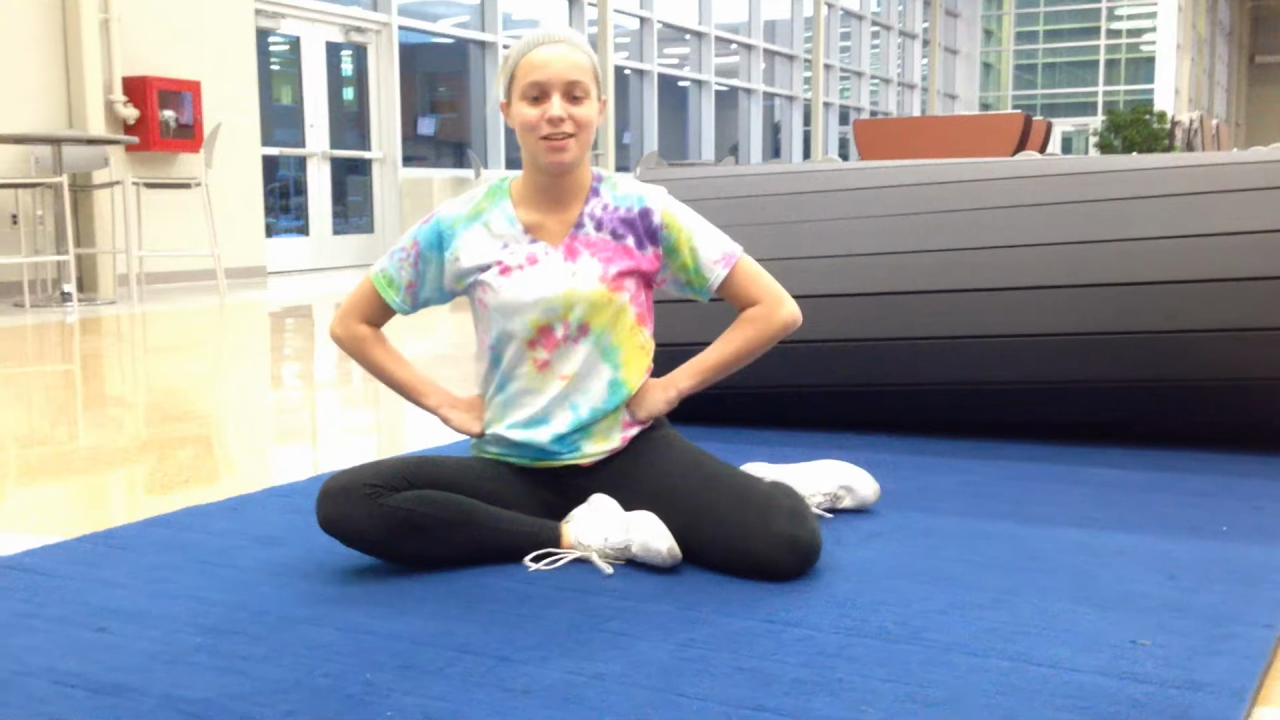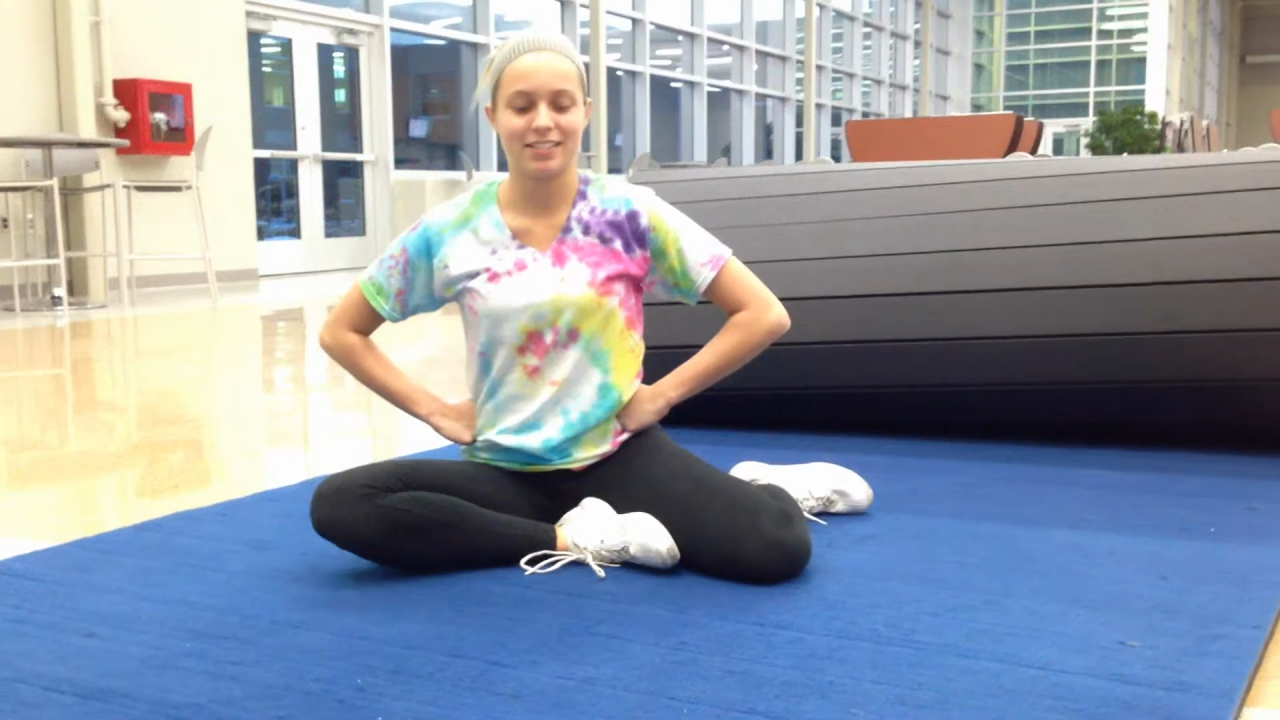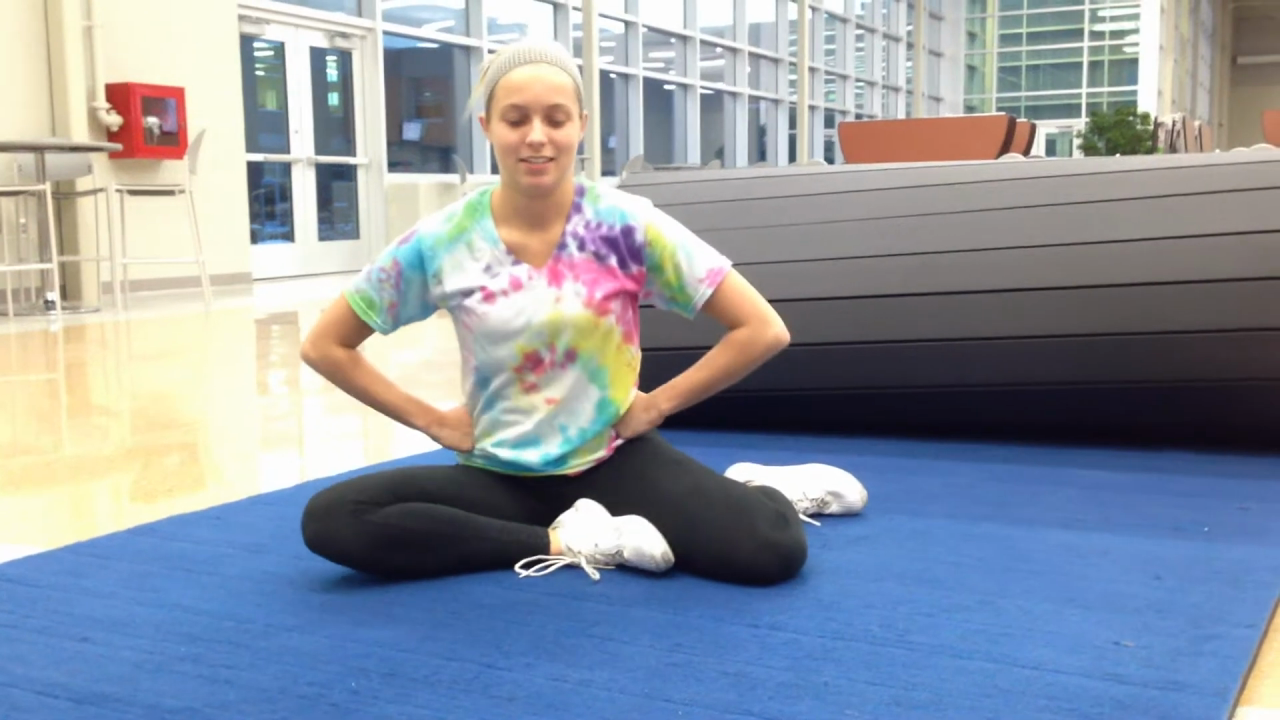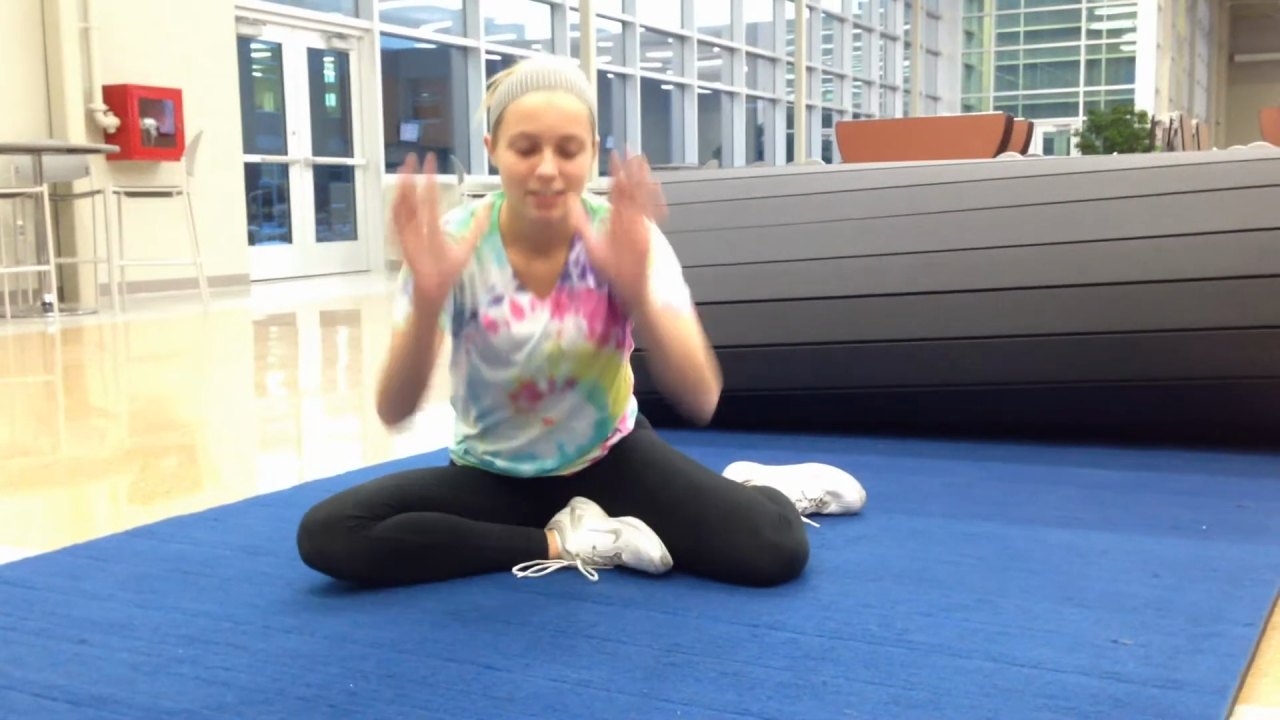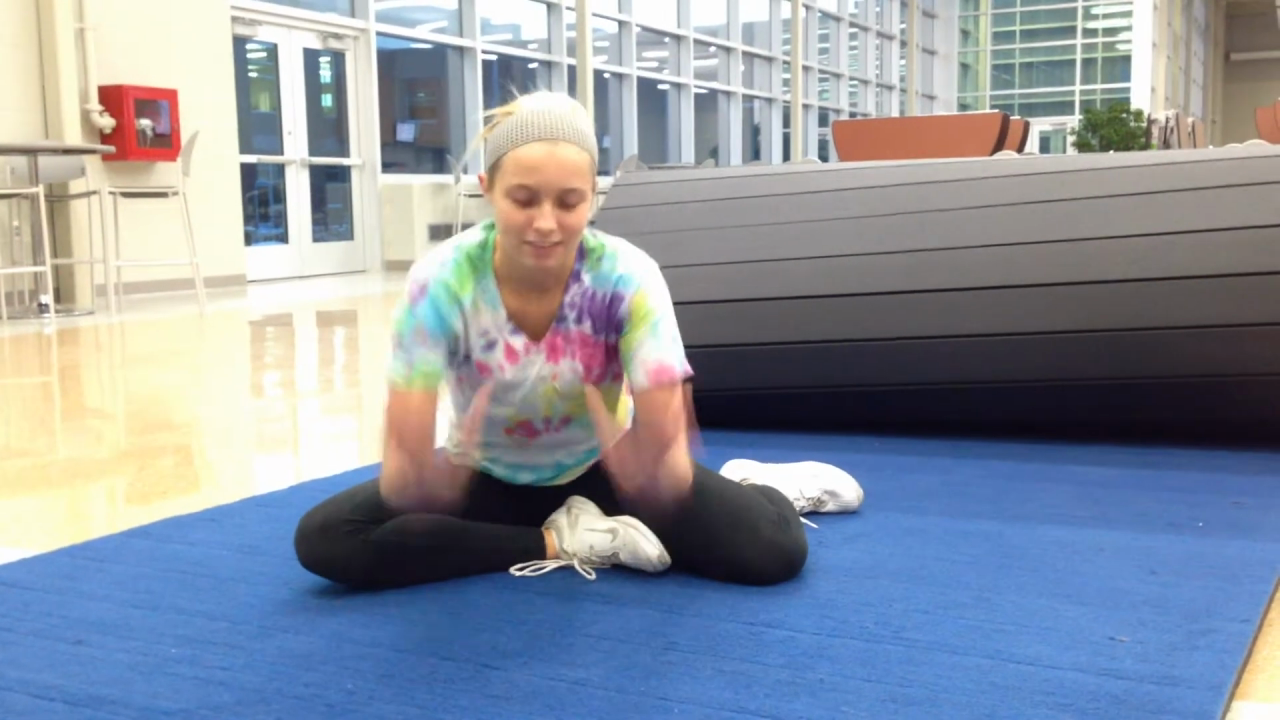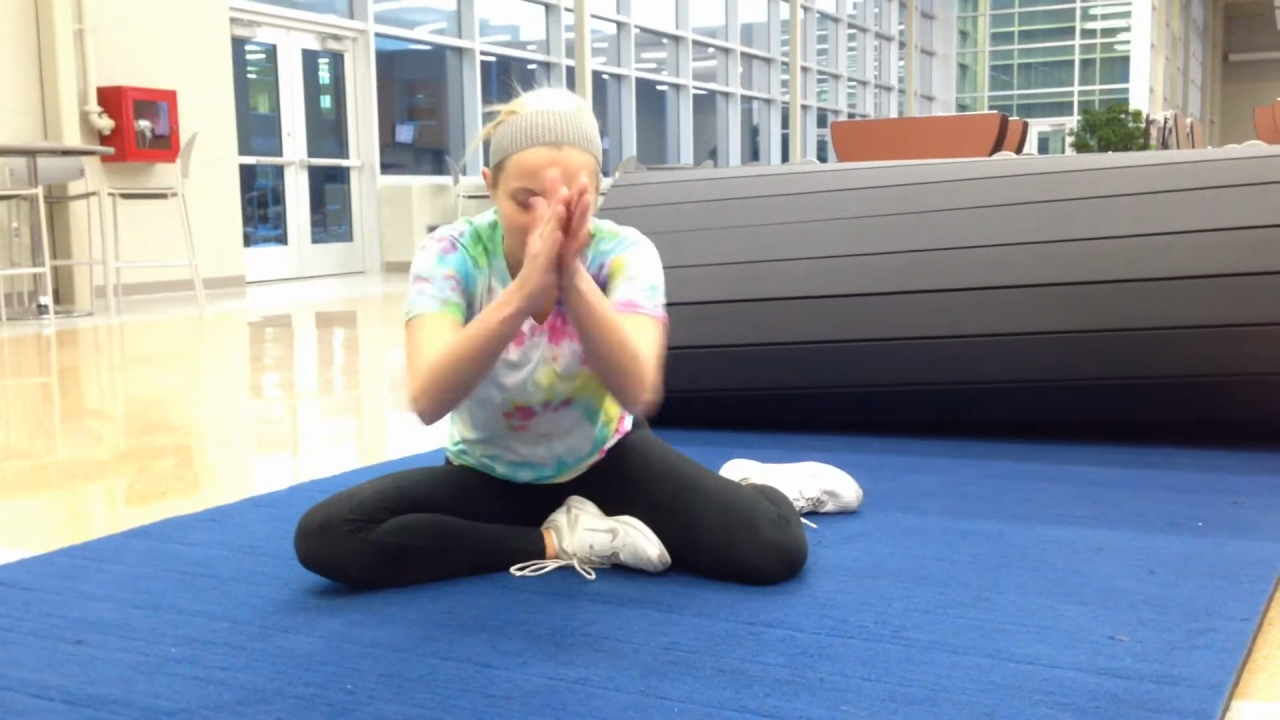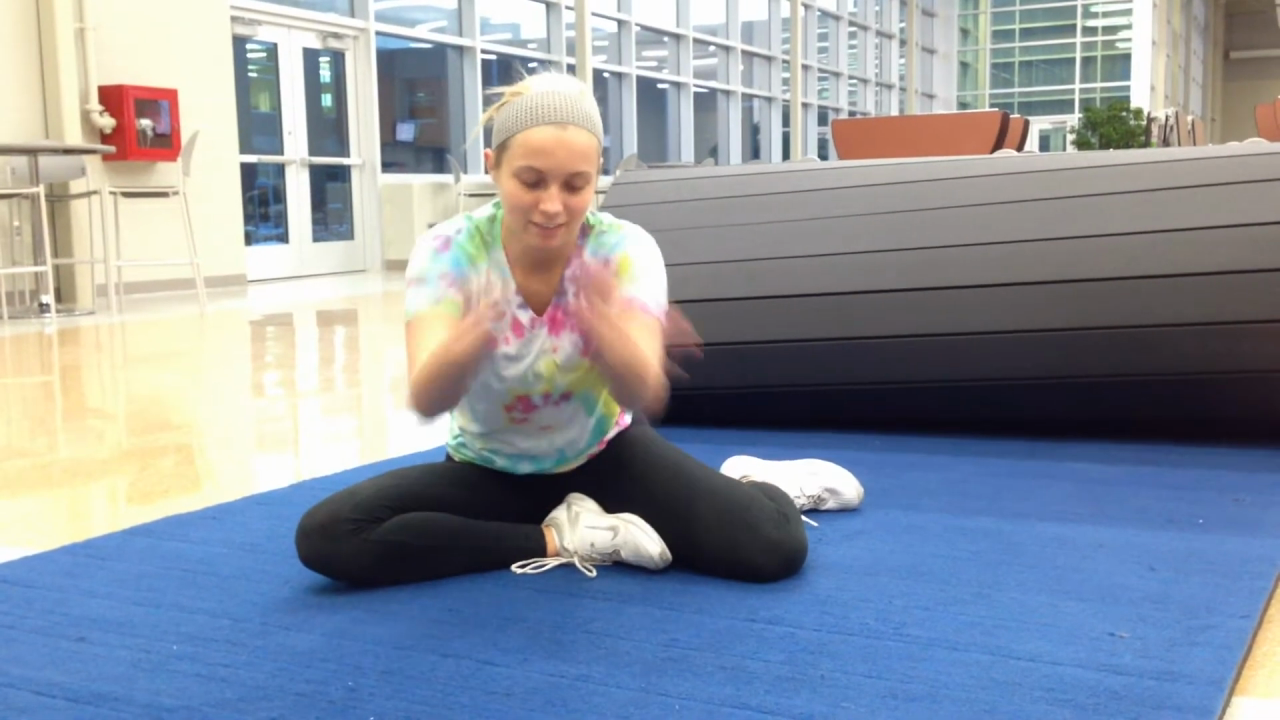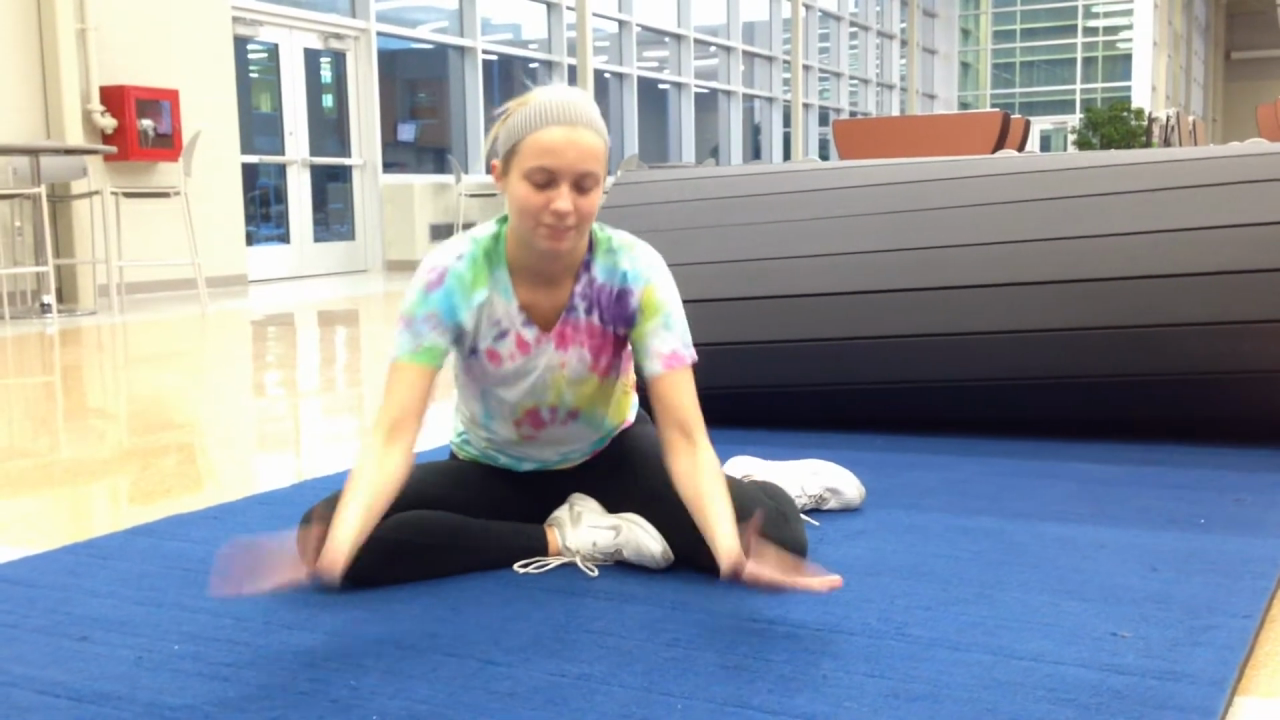
dt=0.4s
person 1, frame 1
left shoulder: (644, 214)
right shoulder: (459, 226)
left elbow: (776, 310)
right elbow: (351, 324)
left wrist: (670, 387)
right wrist: (443, 402)
left hip: (627, 451)
right hip: (511, 466)
left knee: (790, 542)
right knee: (344, 505)
right ankle: (577, 537)
person 1, frame 2
left shoulder: (631, 216)
right shoulder: (448, 233)
left elbow: (763, 314)
right elbow: (340, 333)
left wrist: (659, 396)
right wrist: (437, 411)
left hip: (618, 456)
right hip: (503, 472)
left knee: (778, 547)
right knee: (339, 505)
left ankle: (765, 486)
right ankle: (573, 539)
person 1, frame 3
left shoulder: (629, 226)
right shoulder: (438, 244)
left elbow: (763, 331)
right elbow: (325, 346)
left wrist: (653, 402)
right wrist: (436, 420)
left hip: (611, 462)
right hip: (497, 476)
left knee: (774, 547)
right knee: (329, 521)
left ankle: (756, 487)
right ankle: (566, 542)
person 1, frame 4
left shoulder: (627, 240)
right shoulder: (452, 245)
left elbow: (701, 398)
right elbow: (393, 410)
left wrist: (636, 289)
right wrist: (427, 299)
left hip: (607, 461)
right hip: (489, 476)
left knee: (777, 548)
right knee: (326, 536)
left ankle: (756, 485)
right ankle: (565, 542)
person 1, frame 5
left shoulder: (628, 280)
right shoulder: (442, 283)
left elbow: (670, 436)
right elbow: (403, 446)
left wrist: (662, 472)
right wrist: (417, 479)
left hip: (602, 465)
right hip: (488, 479)
left knee: (777, 546)
right knee: (321, 541)
right ankle: (557, 537)
person 1, frame 6
left shoulder: (626, 255)
right shoulder: (450, 257)
left elbow: (641, 390)
right elbow: (426, 399)
left wrist: (575, 276)
right wrist: (525, 287)
left hip: (604, 464)
right hip: (488, 478)
left knee: (776, 545)
right knee: (324, 539)
right ankle: (562, 541)
person 1, frame 7
left shoulder: (624, 247)
right shoulder: (447, 251)
left elbow: (647, 395)
right elbow: (423, 397)
left wrist: (604, 325)
right wrist: (479, 325)
left hip: (606, 456)
right hip: (487, 470)
left knee: (776, 544)
right knee: (325, 537)
right ankle: (564, 538)
person 1, frame 8
left shoulder: (634, 272)
right shoulder: (451, 274)
left elbow: (684, 433)
right elbow: (391, 437)
left wrist: (732, 548)
right wrist: (334, 551)
left hip: (605, 459)
right hip: (489, 471)
left knee: (777, 530)
right knee: (337, 536)
right ankle: (564, 539)
